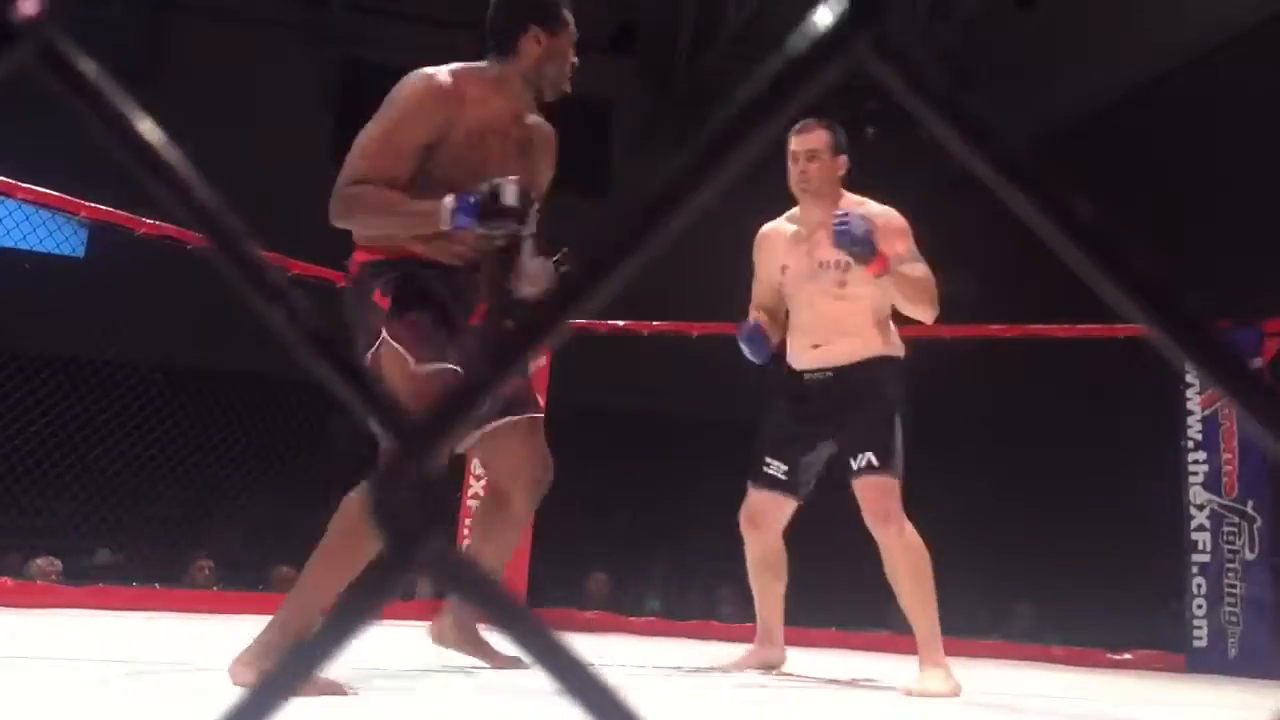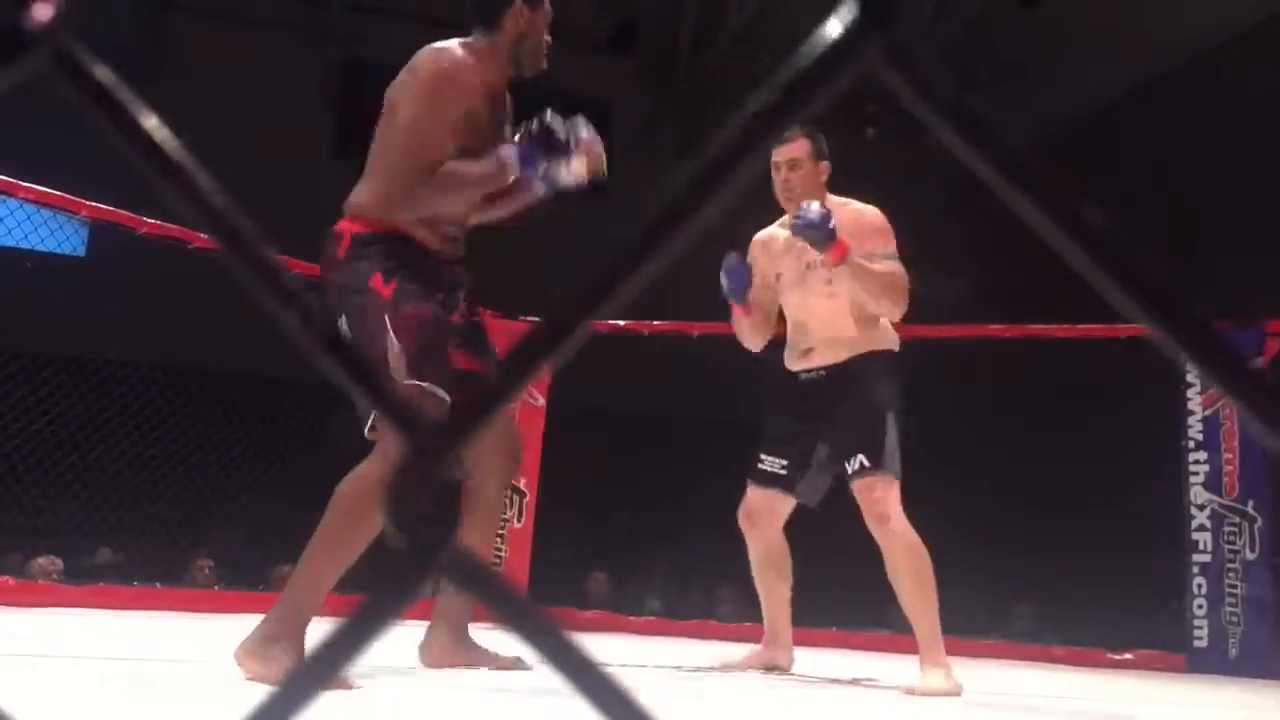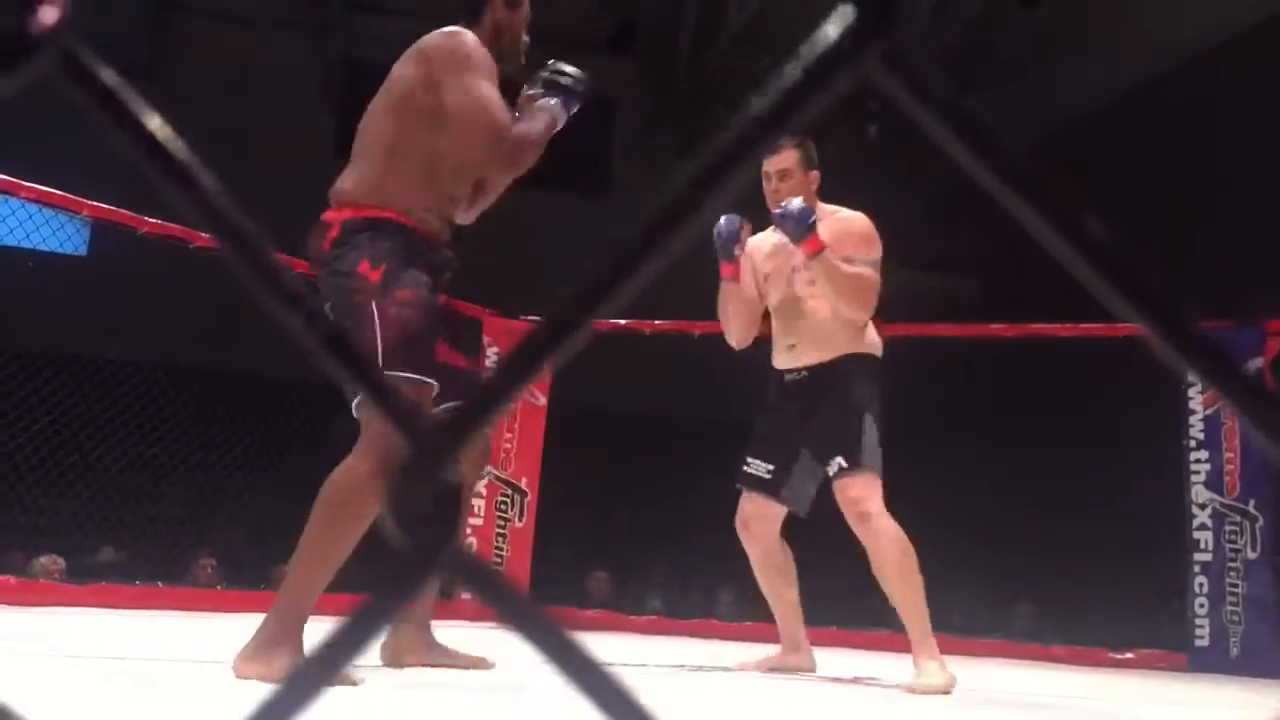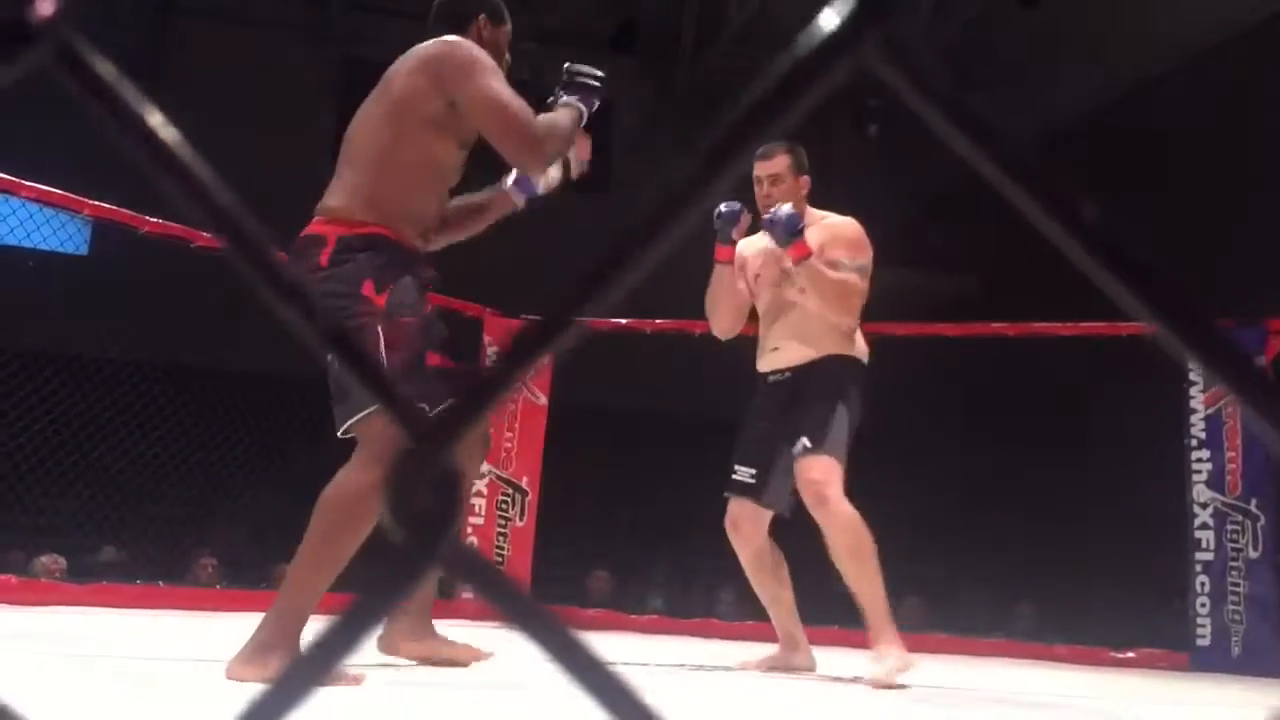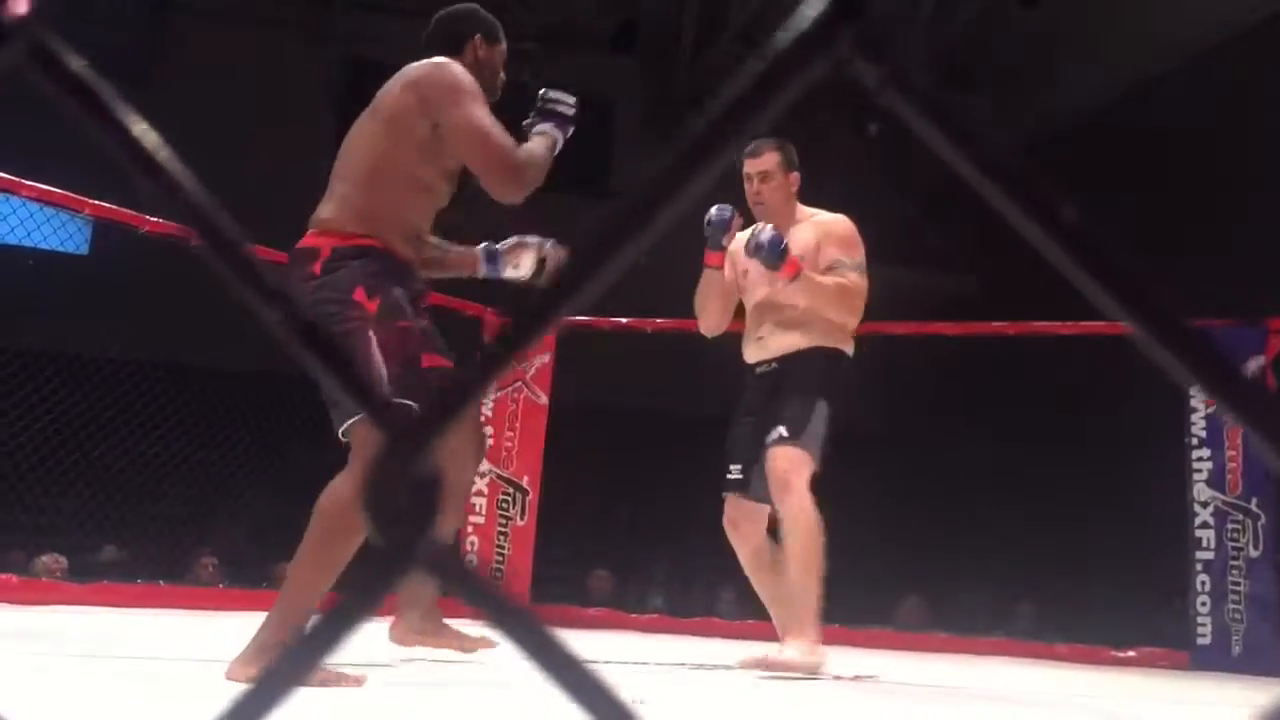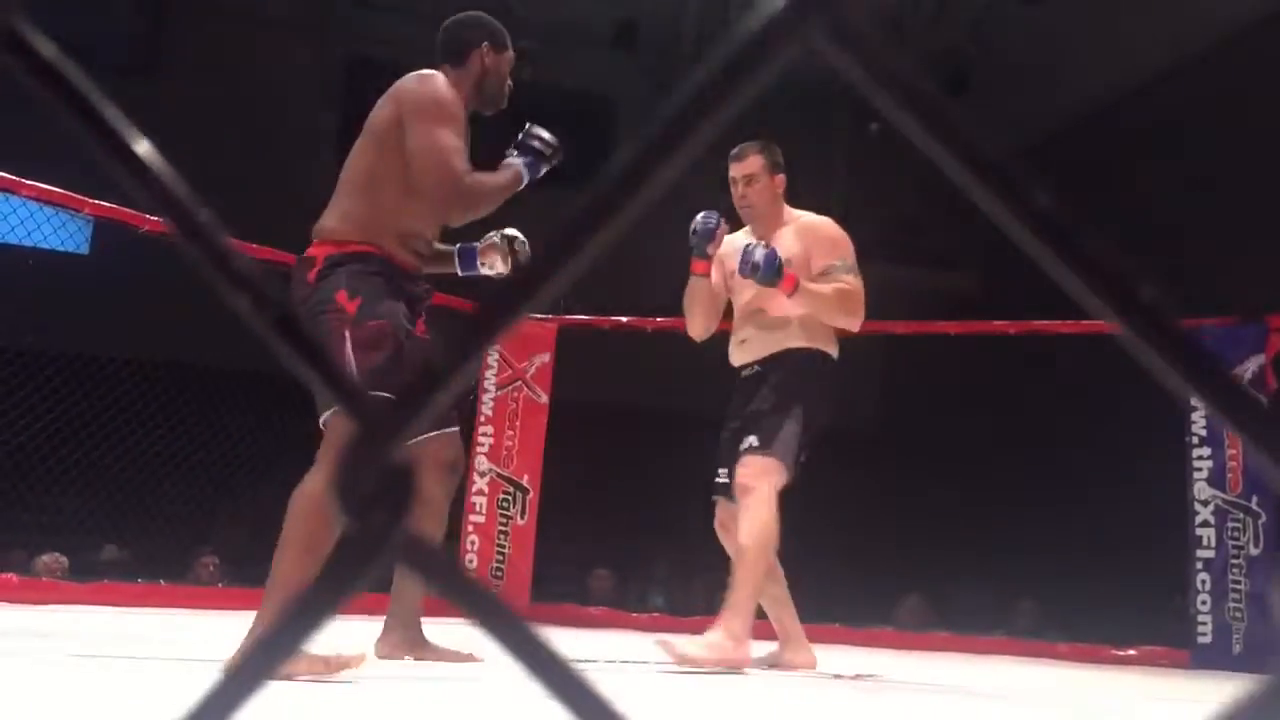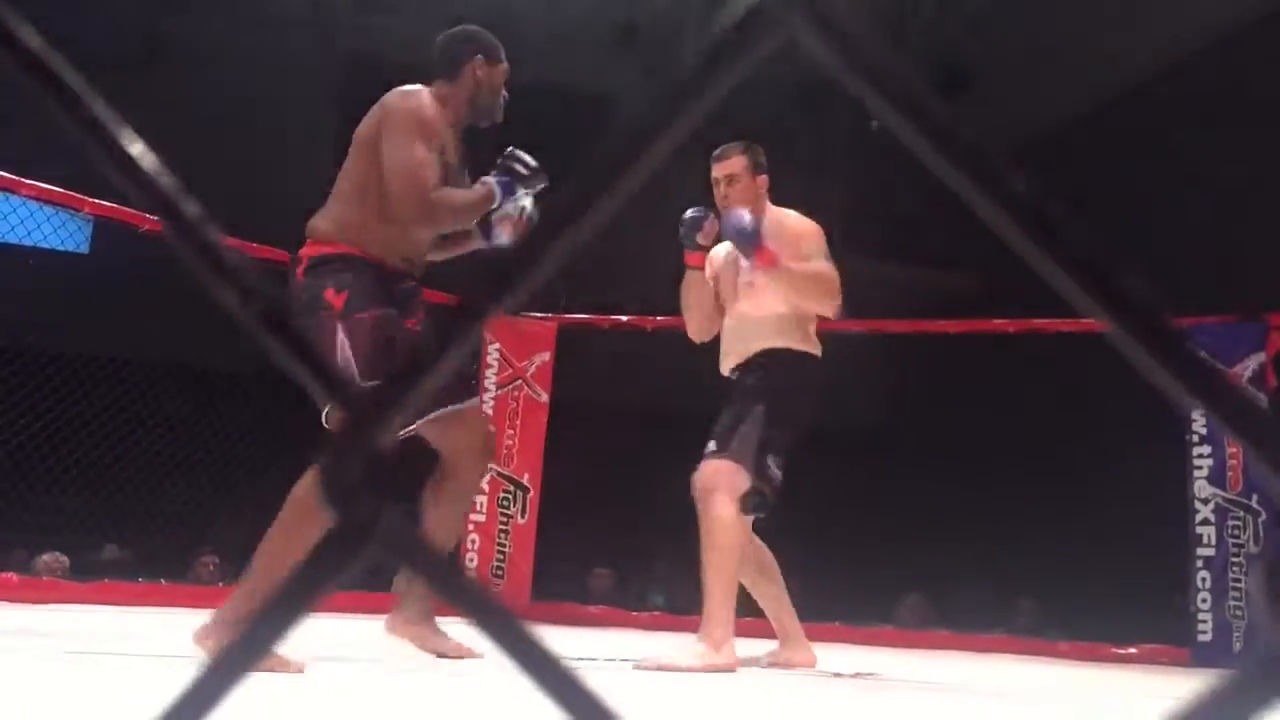
dt=0.1s
person 1, frame 1
left shoulder: (537, 139)
right shoulder: (437, 93)
right elbow: (348, 204)
left wrist: (524, 270)
right wrist: (457, 213)
left hip: (468, 303)
right hip: (400, 286)
left knee: (528, 473)
left ankle: (458, 614)
right ankle: (271, 647)
person 1, frame 2
left shoulder: (492, 92)
right shoulder: (447, 67)
right elbow: (414, 189)
left wrist: (552, 172)
right wrist: (515, 160)
left hip: (433, 272)
right hip: (382, 261)
left knee: (495, 452)
right knee: (409, 446)
left ankle: (448, 630)
right ankle: (275, 636)
person 1, frame 3
left shoulder: (460, 72)
left elbow: (463, 204)
right elbow: (502, 149)
left wrist: (538, 113)
right wrist: (553, 107)
left hip: (415, 257)
right hip: (371, 247)
left knee: (468, 448)
right knee: (395, 441)
left ankle: (411, 633)
right ankle: (273, 639)
person 1, frame 4
left shoulder: (429, 90)
right shoulder: (453, 57)
left elbow: (436, 226)
right elbow: (531, 141)
left wrist: (528, 183)
right wrist: (572, 104)
left hip: (382, 269)
right hip: (355, 261)
left knee: (463, 443)
right knee: (393, 449)
left ankle: (409, 624)
right ankle: (269, 645)
person 1, frame 5
left shoulder: (424, 110)
right shoulder: (442, 78)
right elbow: (513, 177)
left wrist: (496, 259)
right wrist: (552, 129)
left hip: (378, 280)
right hip: (350, 272)
left knee: (460, 441)
right knee: (383, 455)
left ankle: (417, 612)
right ankle: (270, 648)
person 1, frame 6
left shoulder: (441, 108)
right shoulder: (428, 92)
right elbow: (451, 199)
left wrist: (473, 255)
right wrist: (518, 167)
left hip: (395, 288)
right hip: (350, 280)
left knee: (441, 462)
right knee: (354, 448)
left ankle: (403, 629)
right ankle: (268, 634)
person 1, frame 7
left shoulder: (441, 139)
right shoulder: (413, 106)
right elbow: (413, 212)
left wrist: (491, 230)
right wrist: (495, 188)
left hip: (395, 290)
right hip: (343, 280)
left knee: (471, 444)
left ankle: (412, 609)
right ankle: (235, 622)
person 2, frame 1
left shoulder: (881, 221)
right shoulder: (773, 236)
left elbow: (927, 308)
right elbow: (766, 312)
left wrist: (873, 259)
right wrist: (756, 333)
left hip: (867, 379)
right hip: (801, 385)
left knee: (882, 510)
right knee: (757, 519)
left ankle: (933, 659)
right ankle: (768, 642)
person 2, frame 2
left shoulder: (862, 220)
right shoulder: (766, 242)
left elbow: (893, 305)
right elbow: (754, 337)
left wrist: (833, 247)
right wrist: (741, 299)
left hip: (861, 374)
right hip: (803, 384)
left knee: (881, 508)
right knee: (757, 514)
left ankle: (934, 659)
right ankle: (778, 642)
person 2, frame 3
left shoulder: (850, 227)
right shoulder: (758, 247)
left elbow: (862, 305)
right elbow: (738, 336)
left wrist: (811, 242)
right wrist: (728, 265)
left hip: (845, 377)
right hip: (789, 386)
left knee: (863, 507)
right knee: (753, 522)
left ankle: (928, 655)
right ankle: (795, 646)
person 2, frame 4
left shoulder: (841, 232)
right shoulder: (753, 246)
left elbow: (846, 308)
right elbow: (723, 325)
left wrist: (797, 249)
right wrist: (725, 250)
left hip: (827, 377)
right hip: (773, 388)
left knee: (818, 486)
right knee: (743, 525)
left ankle: (886, 638)
right ankle: (794, 644)
person 2, frame 5
left shoulder: (832, 229)
right shoulder: (740, 243)
left elbow: (849, 311)
right elbow: (709, 323)
left wrist: (786, 266)
right wrist: (715, 253)
left hip: (811, 367)
right hip: (760, 378)
left knee: (787, 472)
right knee: (740, 521)
left ankle: (804, 634)
right ankle: (792, 640)
person 2, frame 6
left shoulder: (818, 232)
right shoulder: (731, 249)
left elbow: (853, 315)
right elbow: (698, 329)
left wrist: (787, 279)
right wrist: (702, 260)
left hip: (797, 370)
right hip: (751, 382)
left knee: (755, 479)
right knee: (730, 523)
left ankle: (731, 636)
right ankle: (794, 642)
person 2, frame 7
left shoulder: (792, 229)
right shoulder: (720, 252)
left elbow: (828, 299)
right elbow: (700, 329)
left wrist: (761, 251)
right wrist: (694, 255)
left hip: (780, 371)
right hip: (744, 382)
left knee: (713, 485)
right knee: (728, 521)
left ankle: (715, 642)
right ankle: (794, 642)
